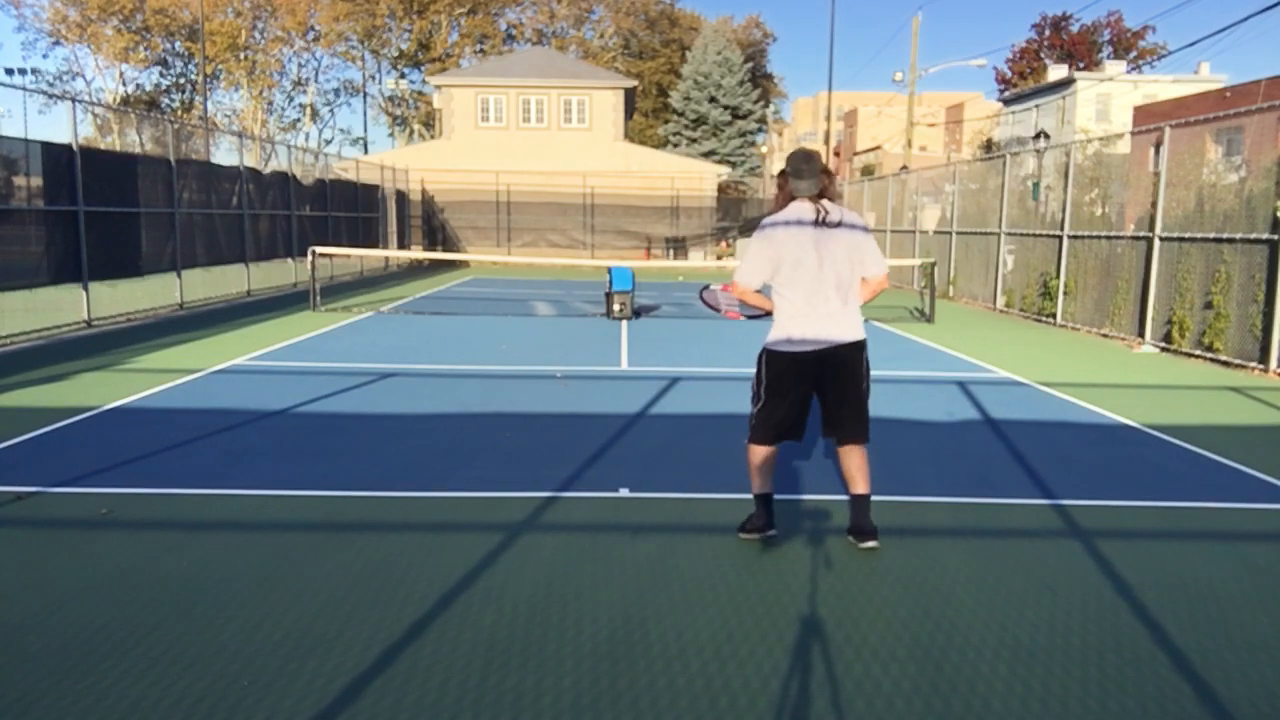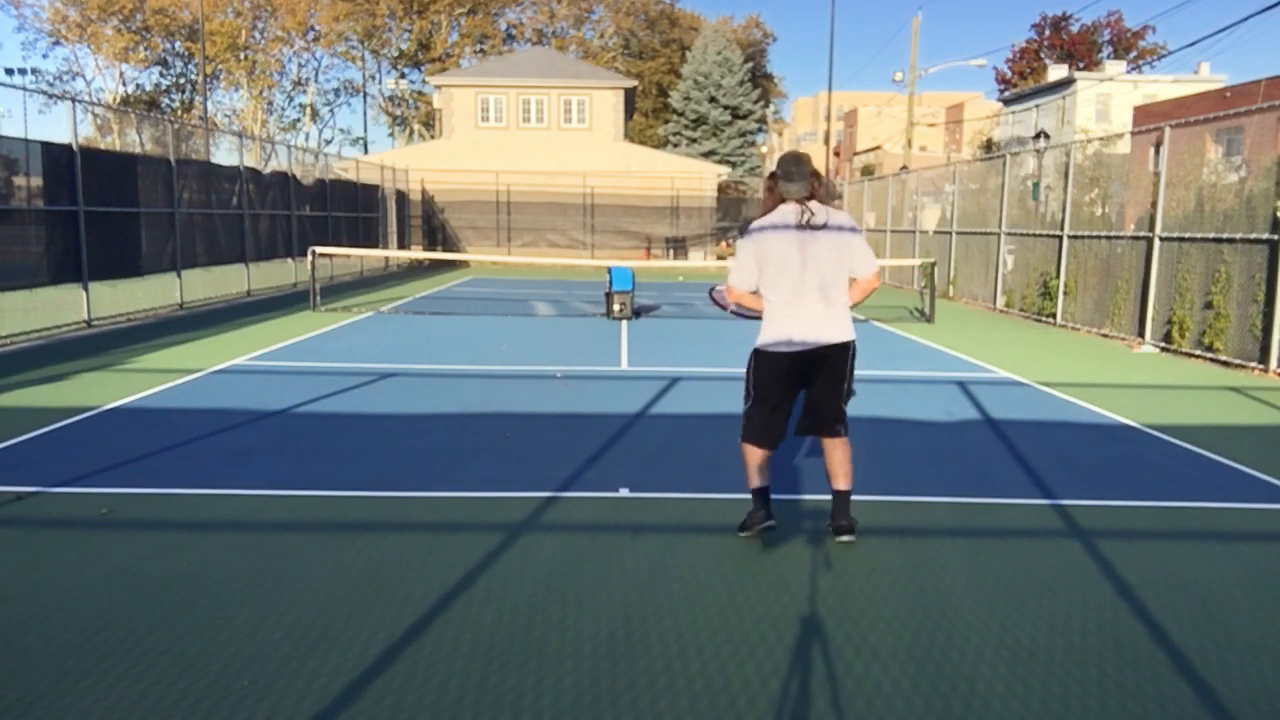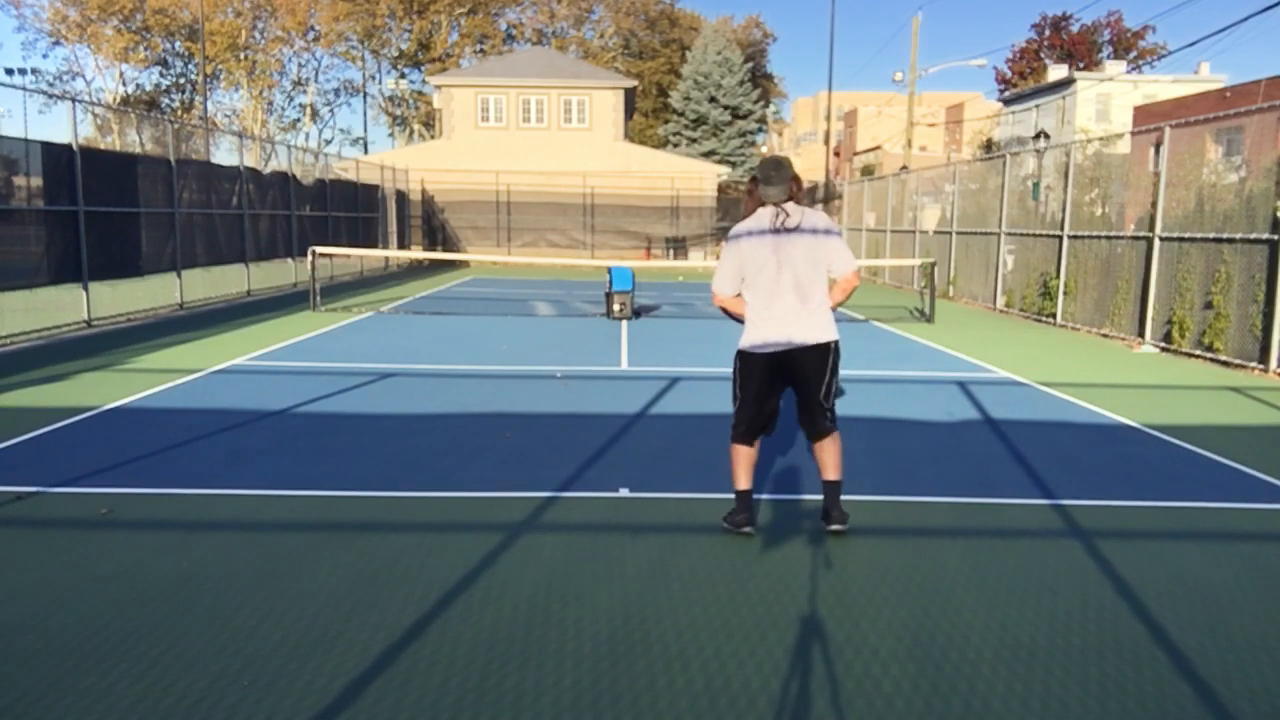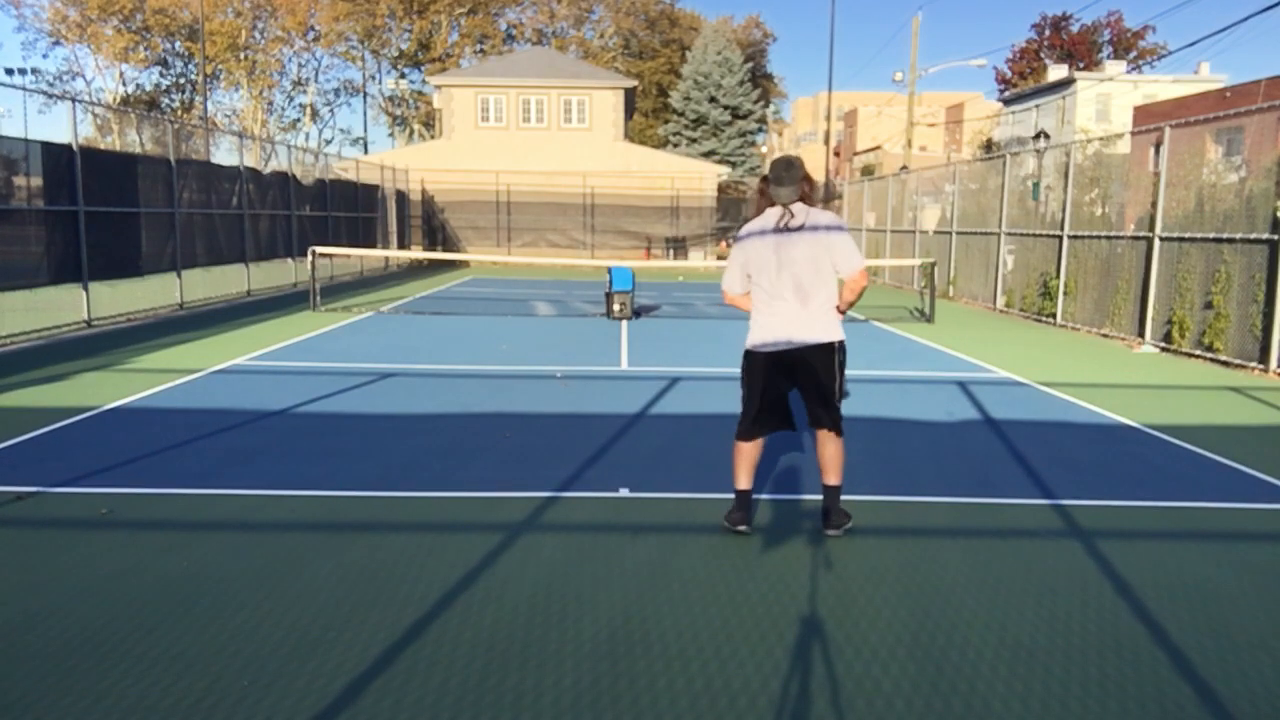
dt=0.5s
person 1, frame 1
left shoulder: (773, 227)
right shoulder: (852, 222)
left elbow: (741, 289)
right elbow: (878, 280)
left hip: (790, 347)
right hip: (847, 344)
left knee: (763, 432)
right knee: (851, 435)
left ankle: (763, 514)
right ankle: (863, 523)
person 1, frame 2
left shoulder: (762, 229)
right shoulder: (843, 223)
left elbow: (736, 293)
right elbow: (870, 280)
left hip: (778, 346)
right hip: (834, 342)
left knee: (755, 431)
right knee: (833, 429)
left ankle: (760, 506)
right ankle: (842, 517)
person 1, frame 3
left shoulder: (741, 233)
right shoulder: (820, 223)
left elbow: (721, 297)
right elbow: (850, 278)
left hip: (759, 346)
right hip: (816, 341)
left knee: (745, 430)
right knee: (822, 425)
left ankle: (743, 510)
right ankle: (833, 507)
person 1, frame 4
left shoulder: (750, 233)
right shoulder: (828, 223)
left elbow: (732, 293)
right elbow: (858, 278)
right wrist: (838, 307)
left hip: (764, 346)
right hip: (820, 342)
left knee: (751, 429)
right knee: (827, 425)
left ankle: (741, 509)
right ankle: (832, 509)
